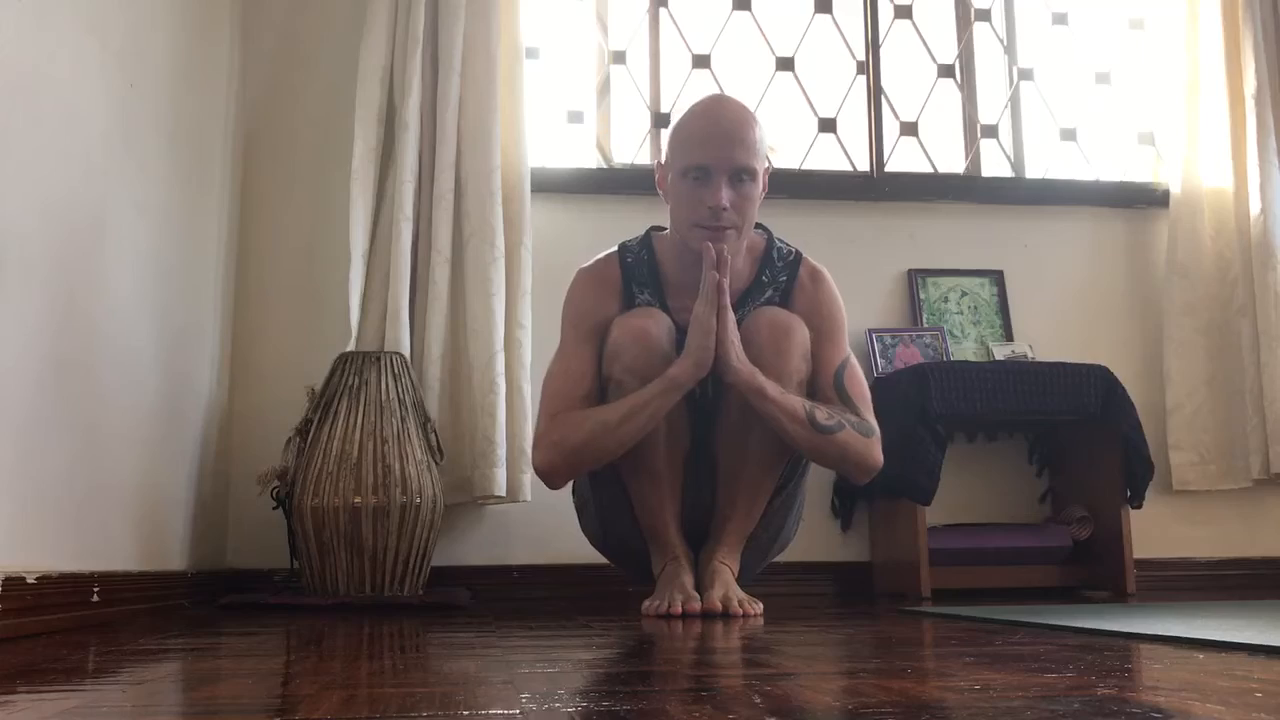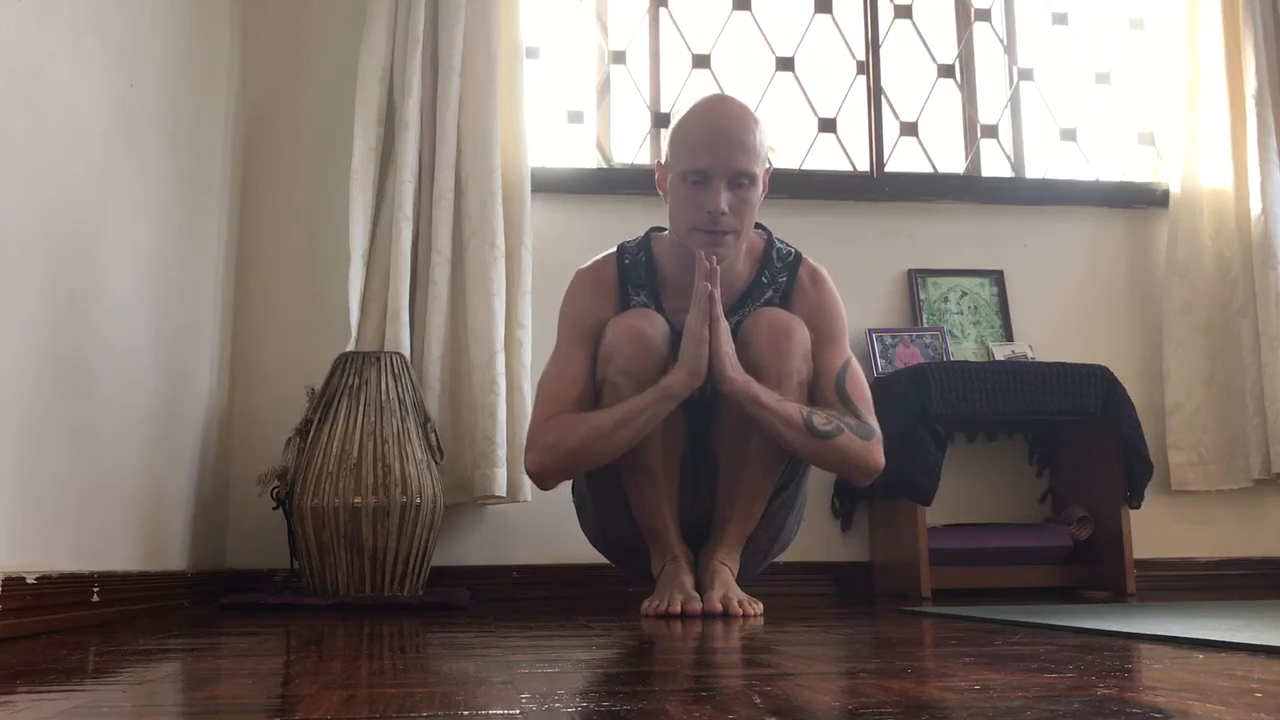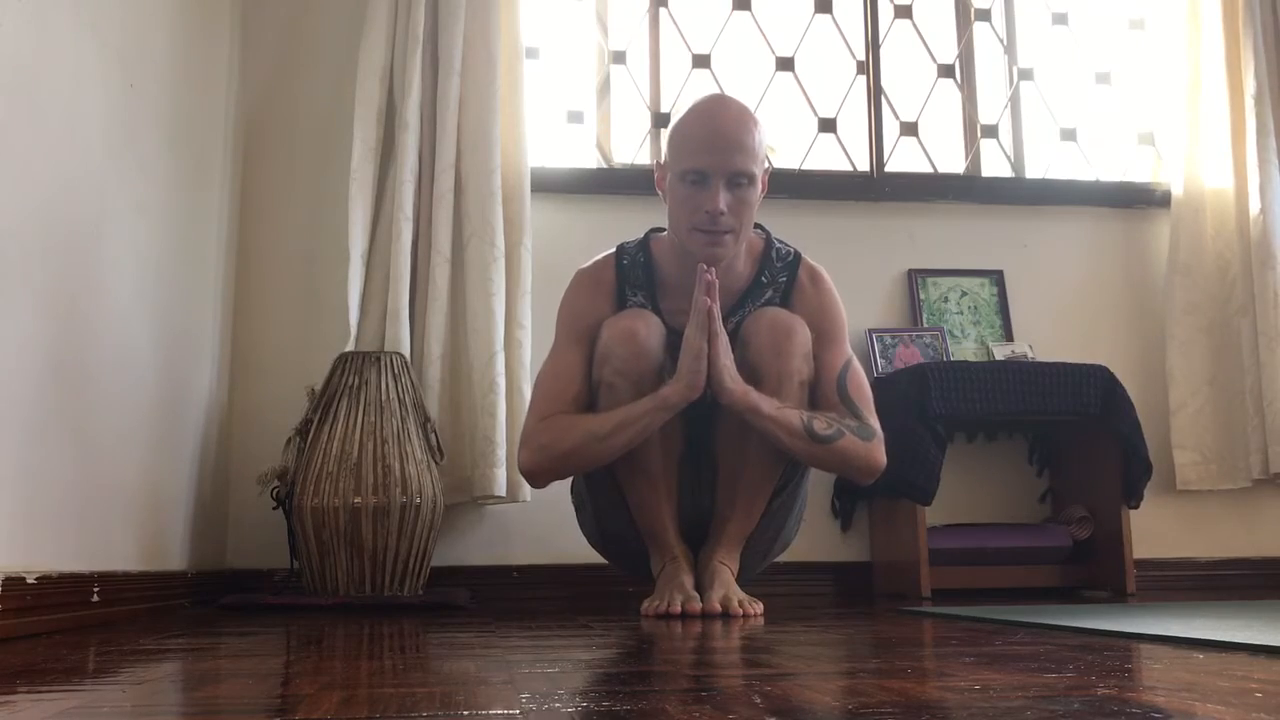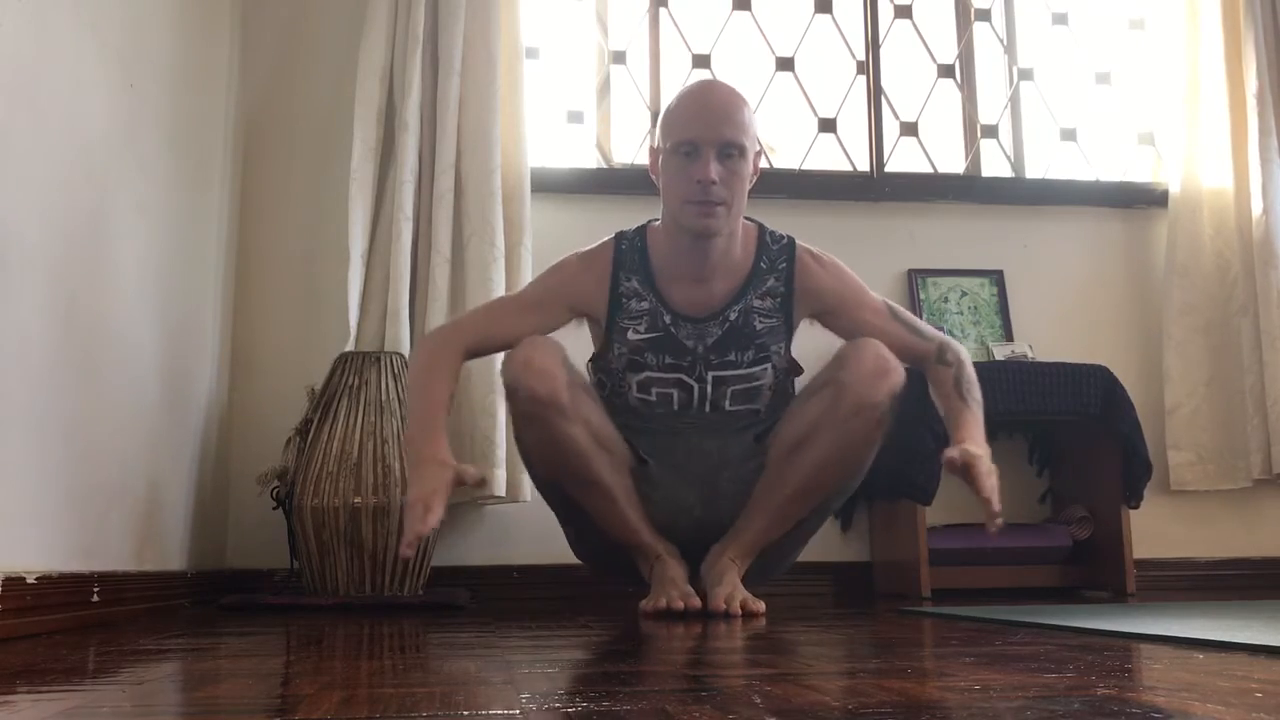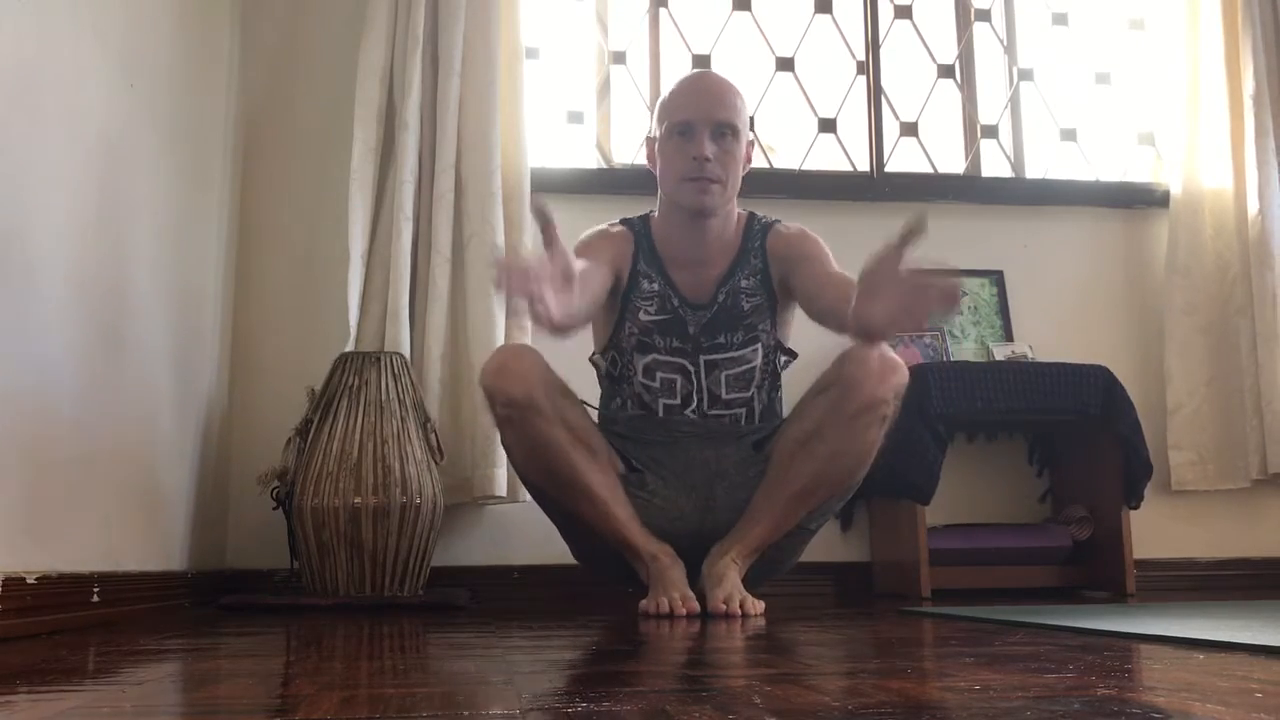
dt=0.7s
person 1, frame 1
left shoulder: (804, 285)
right shoulder: (604, 282)
left elbow: (865, 456)
right elbow: (551, 459)
left wrist: (744, 372)
right wrist: (683, 370)
left hip: (750, 520)
right hip: (635, 521)
left knee: (781, 331)
right knee: (638, 334)
left ankle: (723, 560)
right ankle: (670, 562)
person 1, frame 2
left shoulder: (803, 285)
right shoulder: (602, 282)
left elbow: (866, 456)
right elbow: (543, 459)
left wrist: (739, 381)
right wrist: (678, 380)
left hip: (751, 519)
right hip: (636, 521)
left knee: (780, 331)
right knee: (632, 333)
left ankle: (722, 560)
right ankle: (668, 562)
person 1, frame 3
left shoulder: (803, 286)
right shoulder: (601, 284)
left elbow: (868, 455)
right elbow: (537, 457)
left wrist: (739, 391)
right wrist: (675, 391)
left hip: (752, 521)
right hip: (633, 521)
left knee: (781, 331)
right knee: (628, 335)
left ankle: (722, 559)
right ankle: (670, 560)
person 1, frame 4
left shoulder: (799, 272)
right shoulder: (601, 271)
left elbow: (941, 354)
right elbow: (442, 345)
left wrist: (970, 438)
right wrist: (428, 456)
left hip: (755, 515)
right hip: (623, 511)
left knee: (874, 366)
right knee: (531, 365)
left ankle: (729, 559)
right ankle: (656, 560)
person 1, frame 5
left shoulder: (783, 249)
right shoulder: (615, 248)
left elbow: (848, 305)
right elbow: (577, 293)
left wrist: (876, 311)
right wrist: (557, 295)
left hip: (759, 507)
right hip: (627, 509)
left knee: (879, 372)
right knee: (509, 373)
left ankle: (732, 558)
right ankle: (653, 559)
